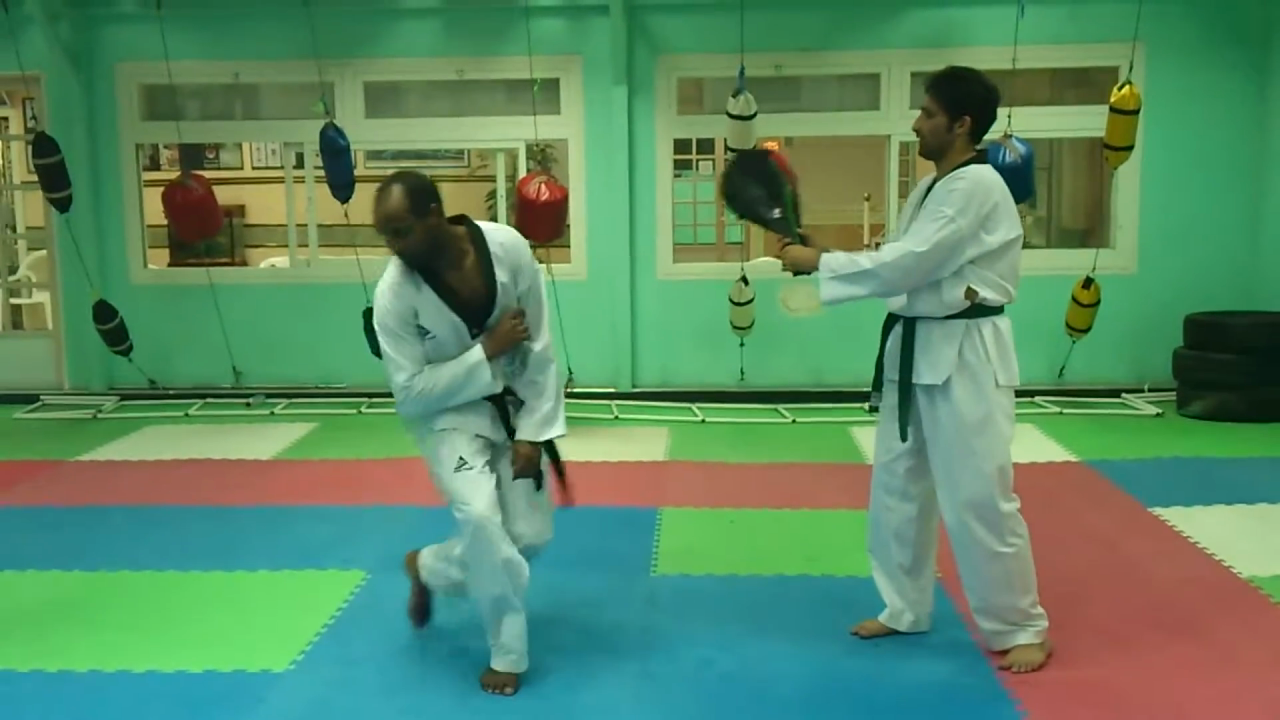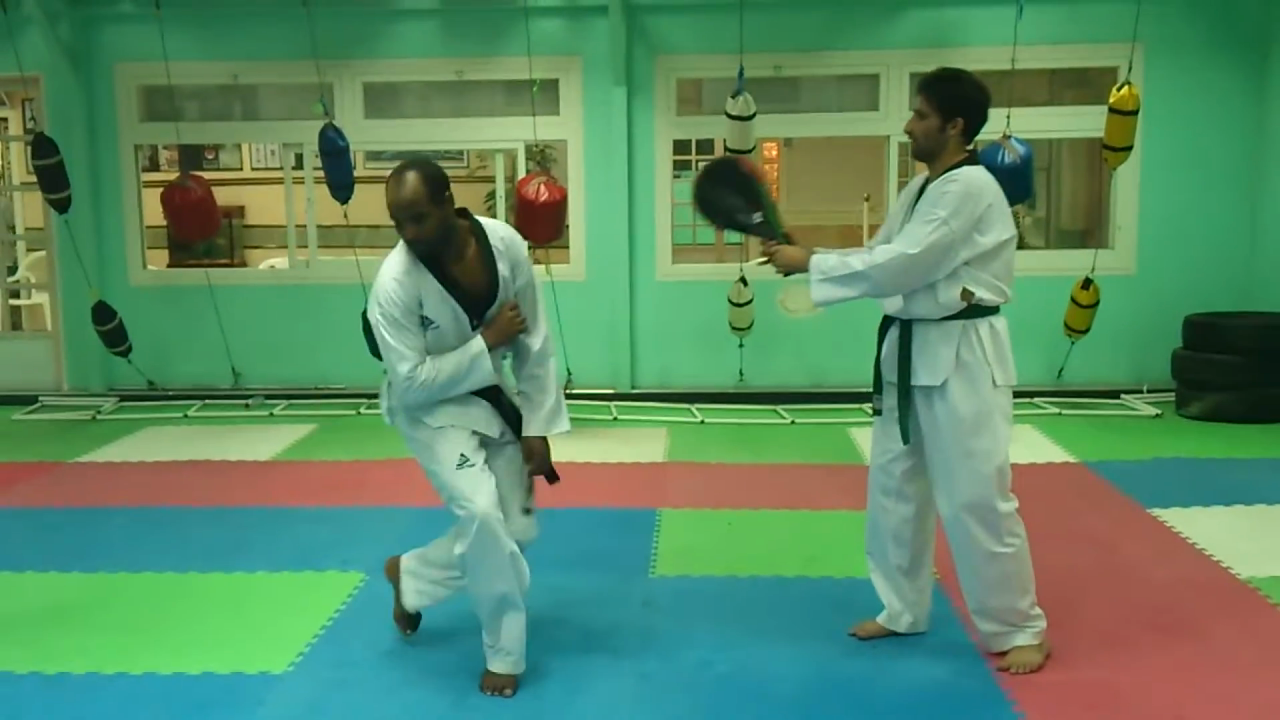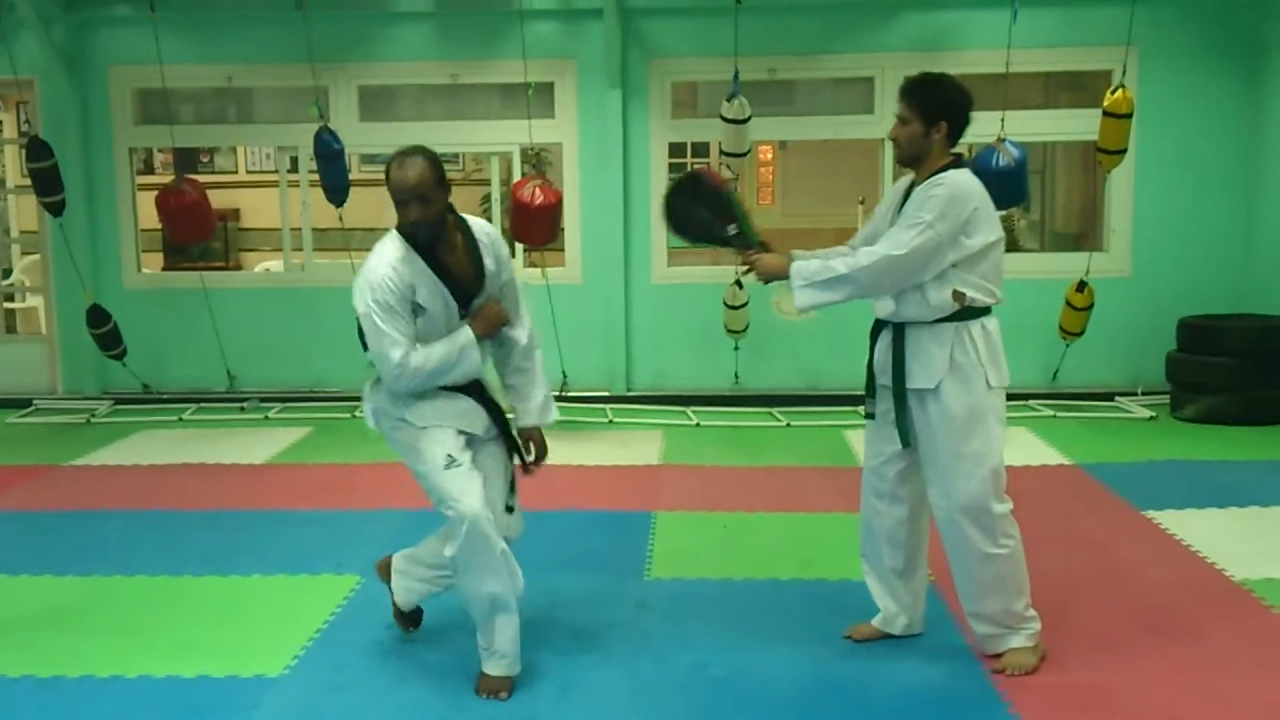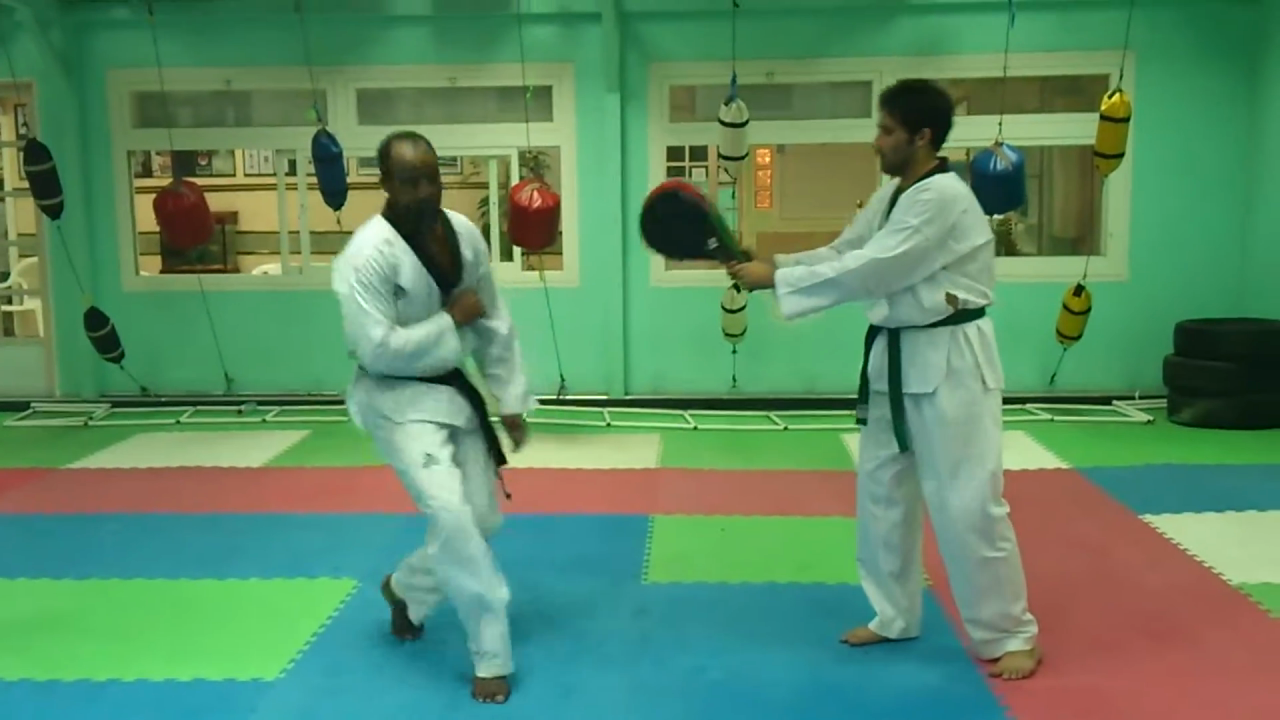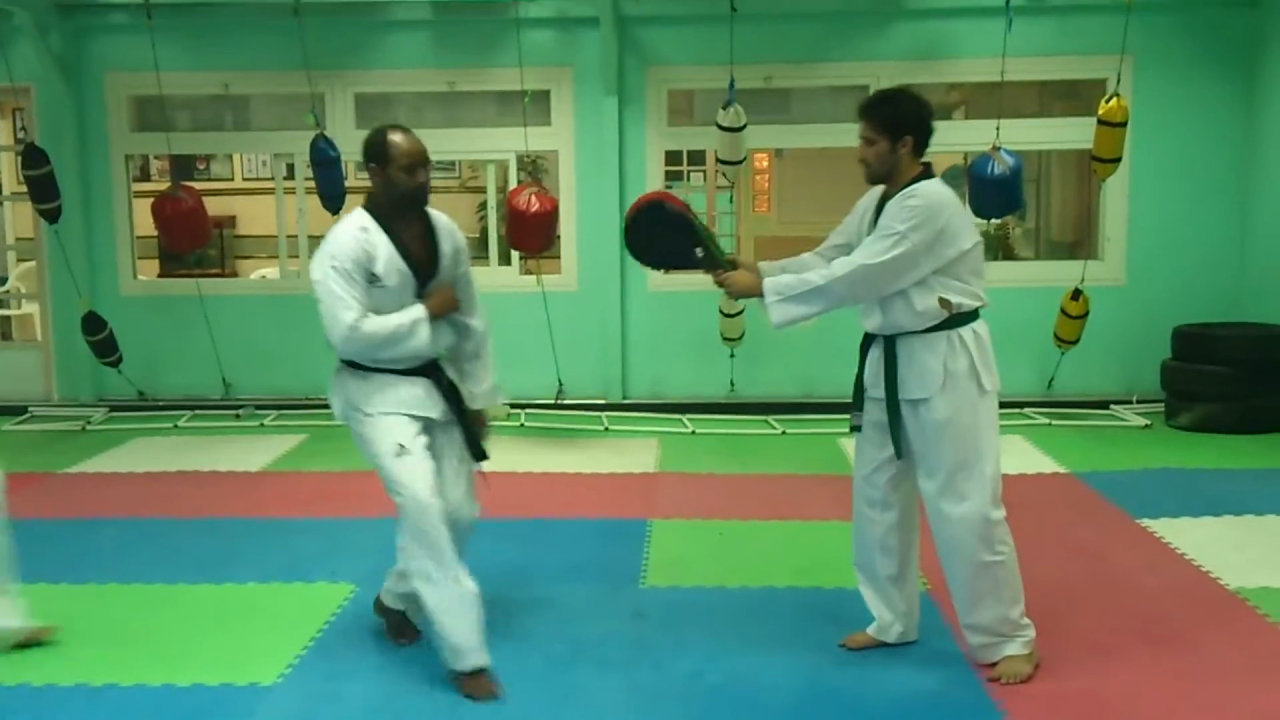
dt=0.1s
person 1, frame 1
left shoulder: (977, 187)
right shoulder: (933, 186)
left elbow: (907, 264)
right elbow: (900, 260)
left wrist: (820, 263)
right wrist: (817, 254)
left hip: (964, 356)
right hip: (913, 350)
left knee: (977, 497)
right knee: (898, 486)
left ankle: (1022, 628)
right ankle: (905, 609)
person 1, frame 2
left shoulder: (969, 189)
right shoulder: (922, 187)
left elbow: (900, 266)
right elbow: (882, 255)
left wrist: (809, 263)
right wrist: (808, 255)
left hip: (961, 357)
right hip: (909, 352)
left knee: (976, 497)
right knee: (894, 486)
left ankle: (1020, 629)
right ankle: (903, 610)
person 1, frame 3
left shoulder: (956, 193)
right shoulder: (906, 191)
left elbow: (882, 267)
right elbow: (859, 251)
left wrist: (792, 272)
right wrist: (789, 256)
left hip: (953, 359)
right hip: (902, 355)
left knee: (969, 500)
right knee: (887, 488)
left ankle: (1015, 632)
right ankle: (898, 613)
person 1, frame 4
left shoulder: (943, 198)
right shoulder: (892, 196)
left elbow: (868, 271)
right elbow: (842, 254)
left wrist: (775, 279)
right wrist: (773, 262)
left hip: (949, 363)
right hip: (896, 360)
left knee: (967, 503)
right knee: (882, 491)
left ankle: (1011, 635)
right ankle: (895, 616)
person 1, frame 5
left shoulder: (929, 203)
right shoulder: (876, 202)
left elbow: (855, 277)
right elbow: (827, 259)
left wrist: (763, 289)
right wrist: (761, 269)
left hip: (945, 366)
right hip: (891, 364)
left knee: (966, 506)
right knee: (878, 495)
left ankle: (1009, 639)
right ankle: (892, 621)
person 2, frame 1
left shoulder: (507, 248)
right shoulder: (394, 295)
left elbow: (537, 346)
right elbow: (411, 392)
left wrist: (532, 432)
right wrist: (486, 352)
left hip: (508, 401)
right hip: (442, 412)
left knee: (528, 532)
right knee: (480, 521)
left ankle: (428, 566)
right ankle: (508, 652)
person 2, frame 2
left shoulder: (505, 244)
right shoulder: (394, 284)
left elbow: (533, 340)
right elbow: (411, 382)
left wrist: (538, 425)
right wrist: (487, 342)
left hip: (490, 399)
right hip: (431, 410)
left knee: (513, 529)
right knee: (481, 517)
left ankle: (410, 575)
right ankle: (506, 654)
person 2, frame 3
left shoulder: (486, 240)
right shoulder: (384, 272)
left elbow: (516, 334)
right elbow: (400, 368)
left wrist: (531, 415)
right wrist: (474, 333)
left hip: (468, 396)
right hip: (413, 408)
left knee: (495, 526)
right knee: (472, 518)
left ankle: (402, 572)
right ankle: (500, 657)
person 2, frame 4
left shoulder: (464, 234)
right shoulder: (366, 255)
left elbow: (494, 324)
right elbow: (377, 349)
left wrist: (511, 401)
right wrist: (452, 321)
left hip: (452, 389)
right hip: (396, 399)
left knee: (479, 519)
right knee: (452, 516)
left ankle: (405, 588)
right ankle: (491, 658)
person 2, frame 5
left shoulder: (444, 231)
right shoulder: (347, 243)
left elbow: (469, 320)
right elbow: (348, 333)
left wrist: (480, 396)
right wrist: (425, 313)
left hip: (433, 383)
right hip: (375, 391)
left knee: (457, 509)
right knee: (422, 506)
left ankle: (397, 600)
right ankle: (466, 653)
